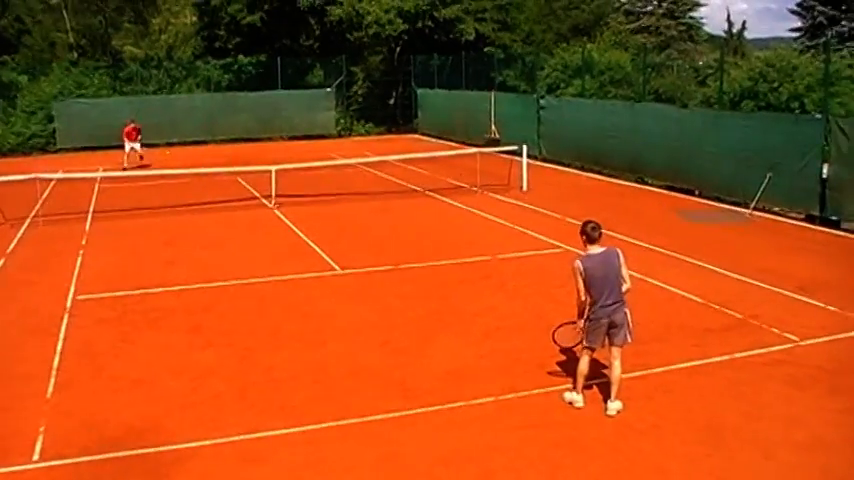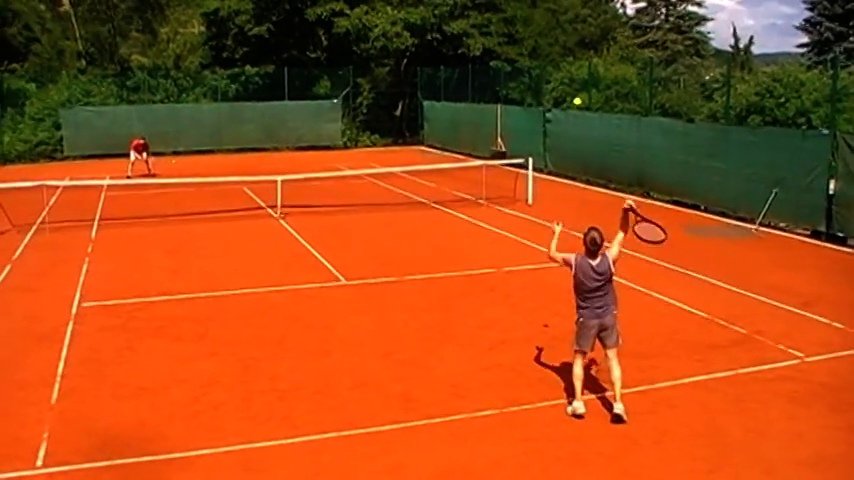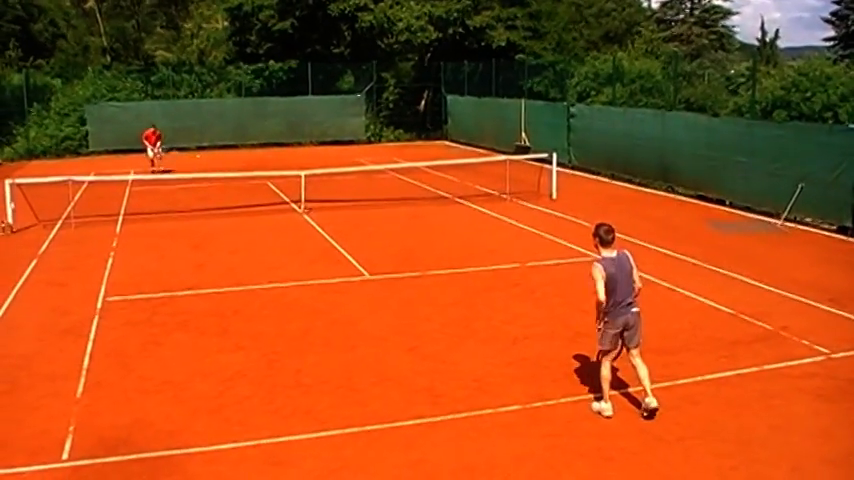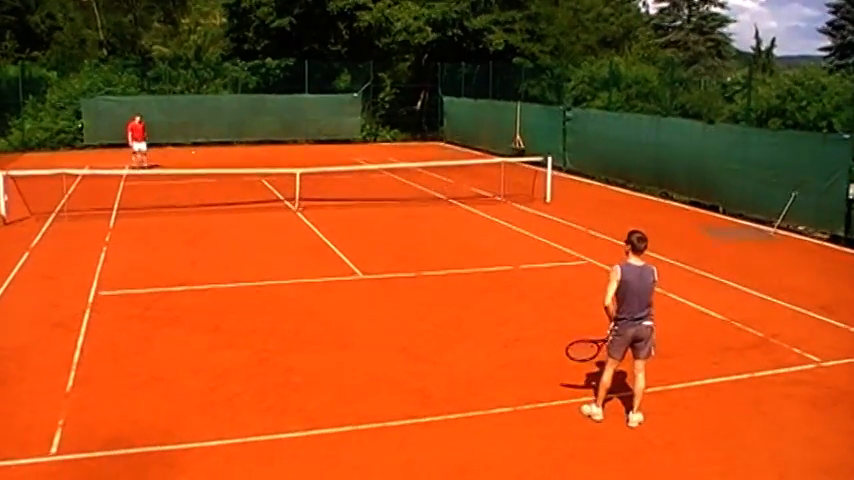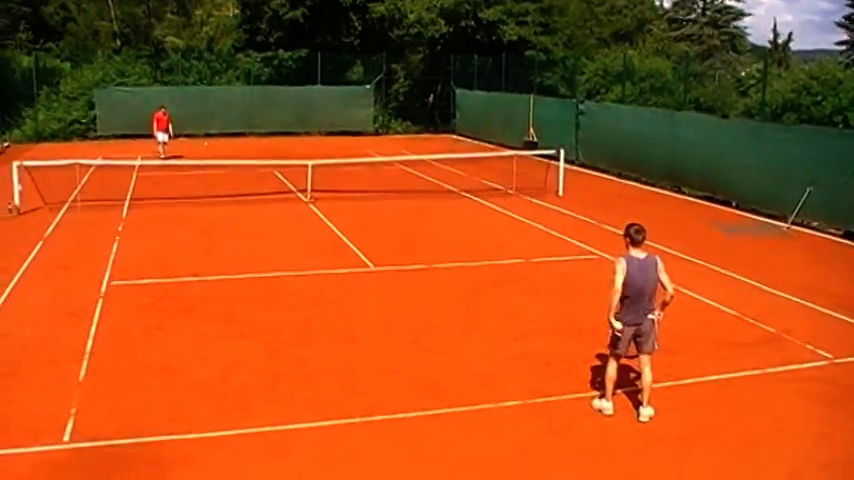
dt=1s
person 1, frame 1
left shoulder: (580, 264)
right shoulder: (616, 253)
left elbow: (582, 298)
right elbow: (627, 285)
left wrist: (581, 318)
left hip: (597, 316)
right hip: (618, 312)
left knee: (586, 354)
right knee: (616, 358)
left ankle: (577, 394)
right ankle: (613, 402)
person 1, frame 2
left shoulder: (575, 262)
right shoulder: (609, 259)
left elbow: (552, 253)
right elbow: (621, 234)
left wrist: (556, 233)
right wrist: (625, 212)
left hip: (586, 319)
right hip: (609, 317)
left knee: (579, 360)
right knee: (613, 360)
left ankle: (578, 403)
right ankle: (617, 405)
person 1, frame 3
left shoulder: (598, 266)
right shoulder: (626, 256)
left elbow: (601, 299)
right elbow: (638, 286)
left wrist: (599, 317)
left hip: (612, 318)
right hip: (632, 314)
left knee: (605, 361)
right knee: (636, 358)
left ankle: (606, 404)
right ankle: (650, 399)
person 1, frame 4
left shoulder: (618, 270)
right shoulder: (653, 272)
left elbow: (607, 303)
right elbow: (646, 299)
left wrist: (613, 322)
left hip: (623, 327)
right hip: (645, 326)
left knee: (610, 368)
right knee: (639, 371)
left ankle: (597, 408)
right ankle: (635, 414)
person 1, frame 5
left shoulder: (622, 262)
right shoulder: (656, 261)
left elbow: (617, 291)
right elbow: (670, 292)
left wrist: (612, 318)
right wrist: (660, 310)
left hip: (625, 321)
right hip: (647, 320)
left knee: (613, 360)
right knee: (645, 365)
left ankle: (607, 402)
right ankle: (645, 408)
